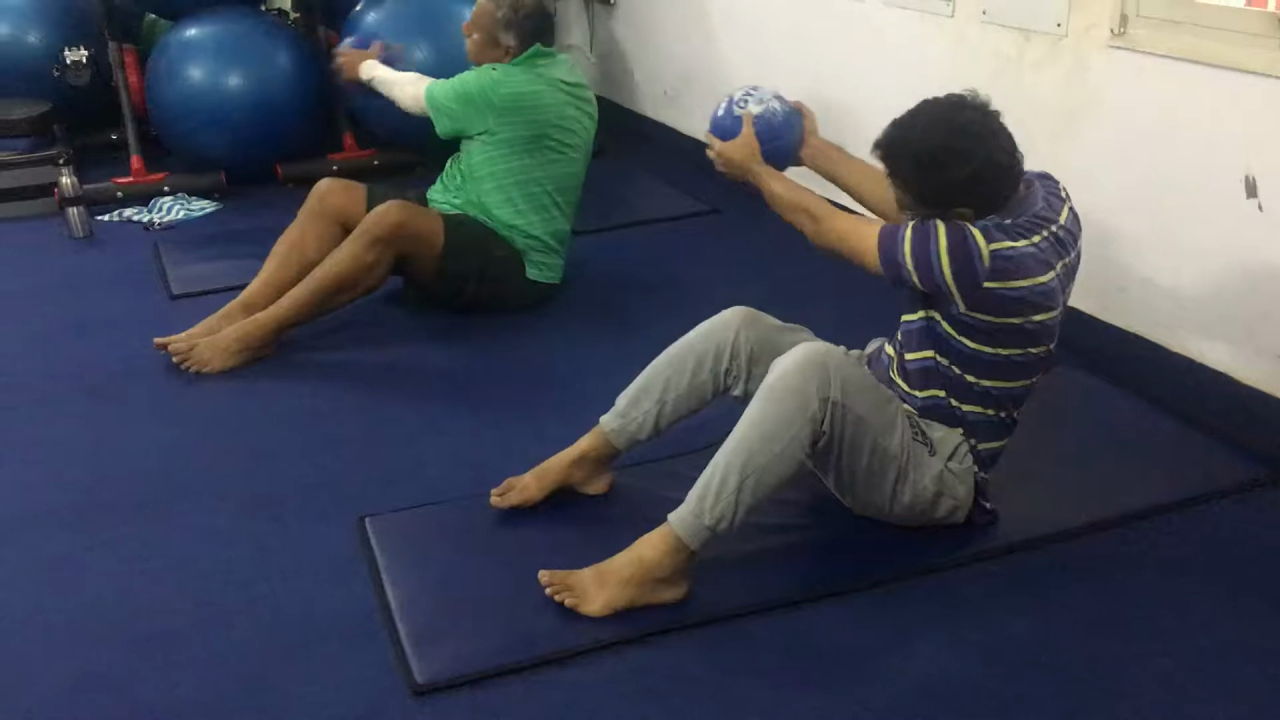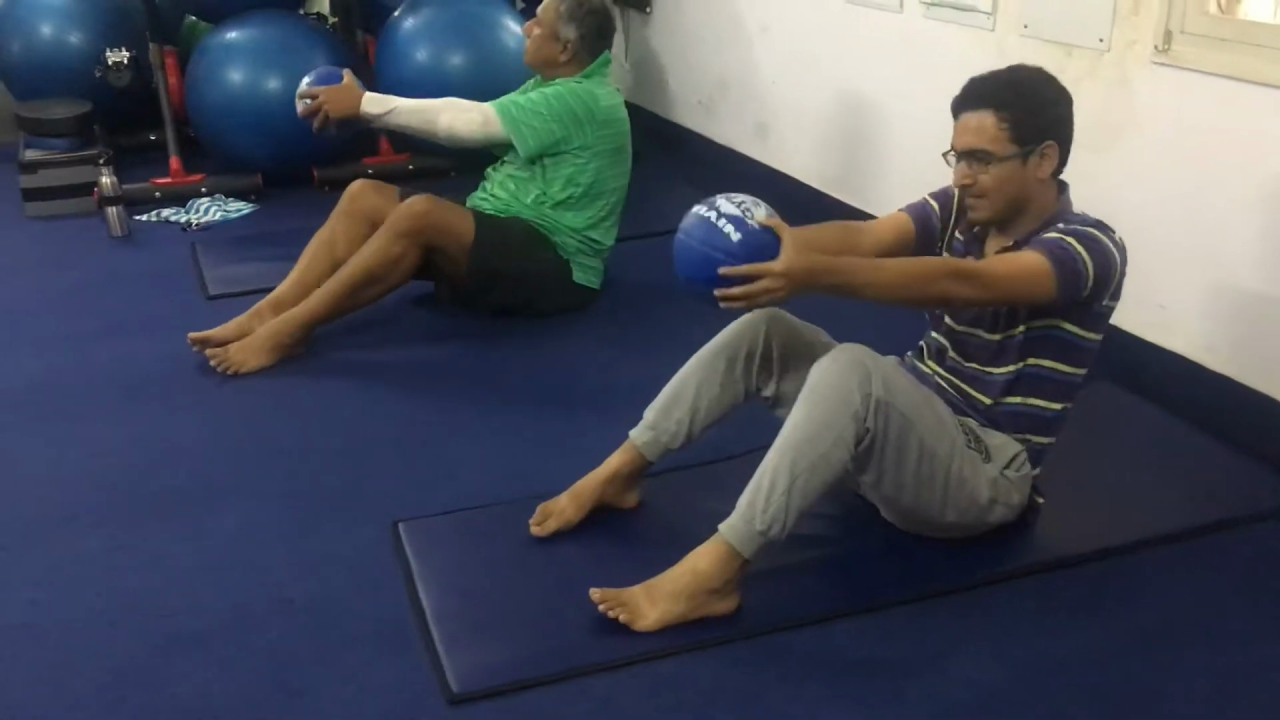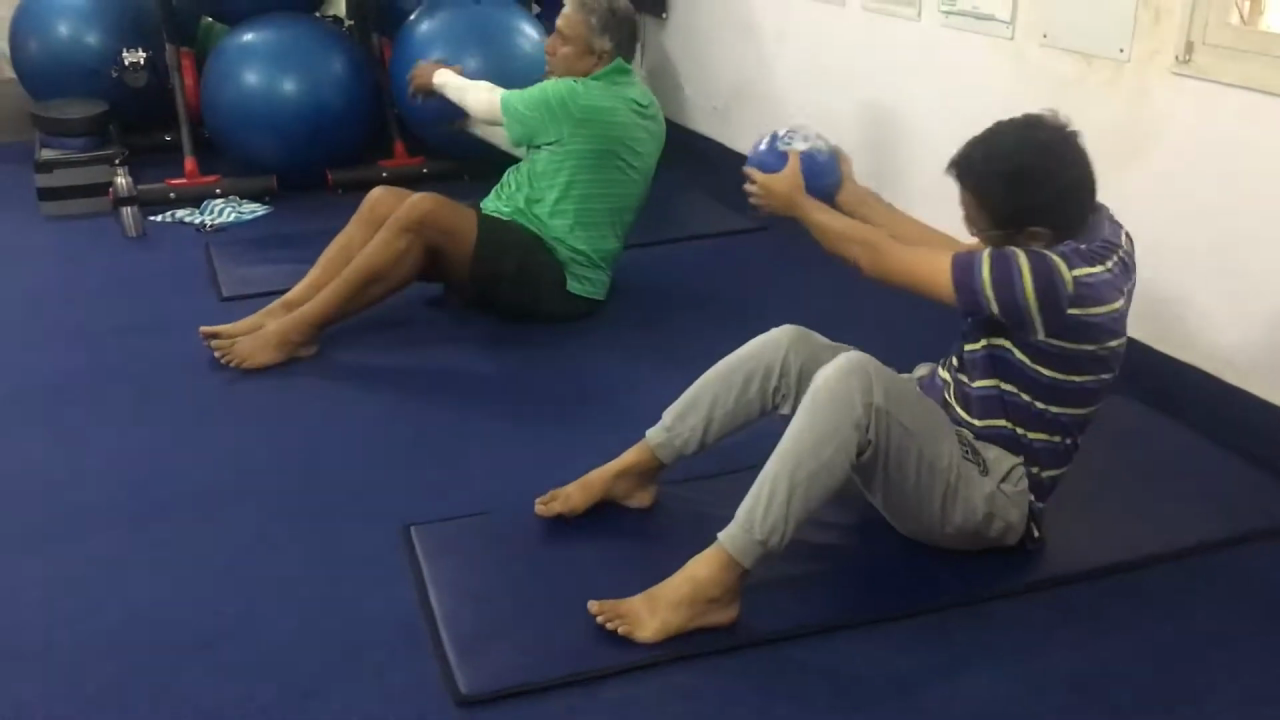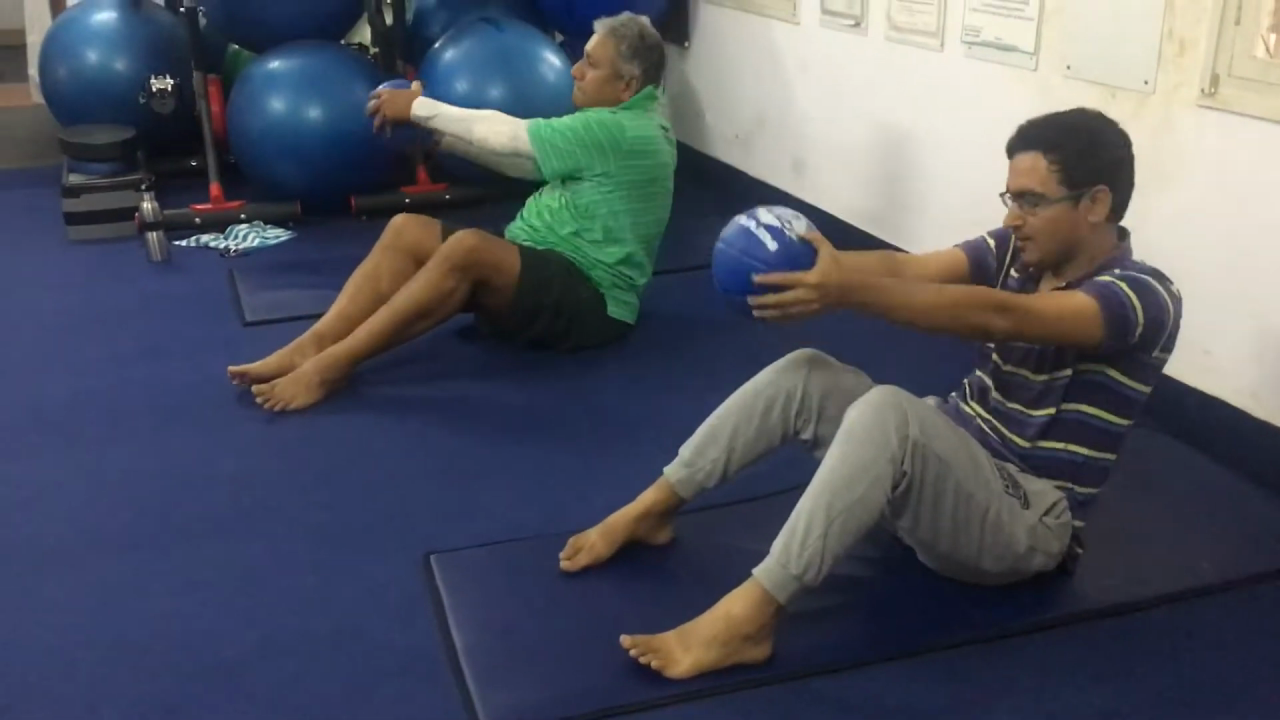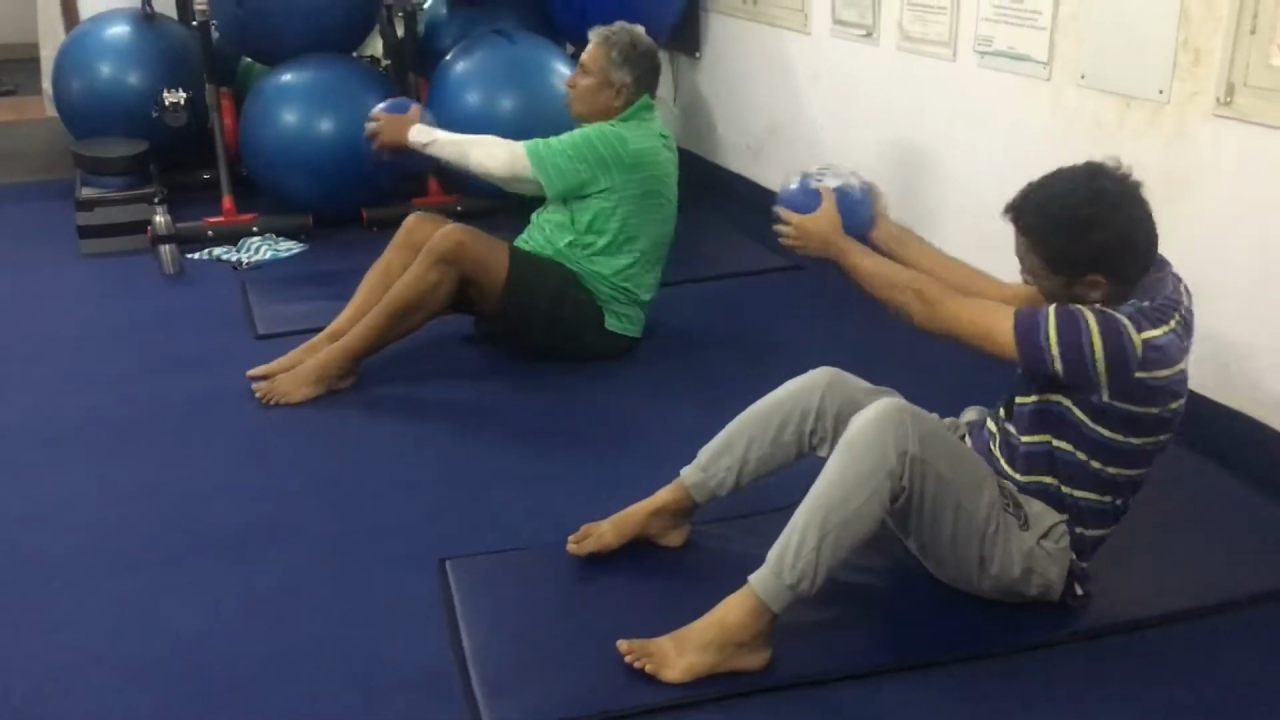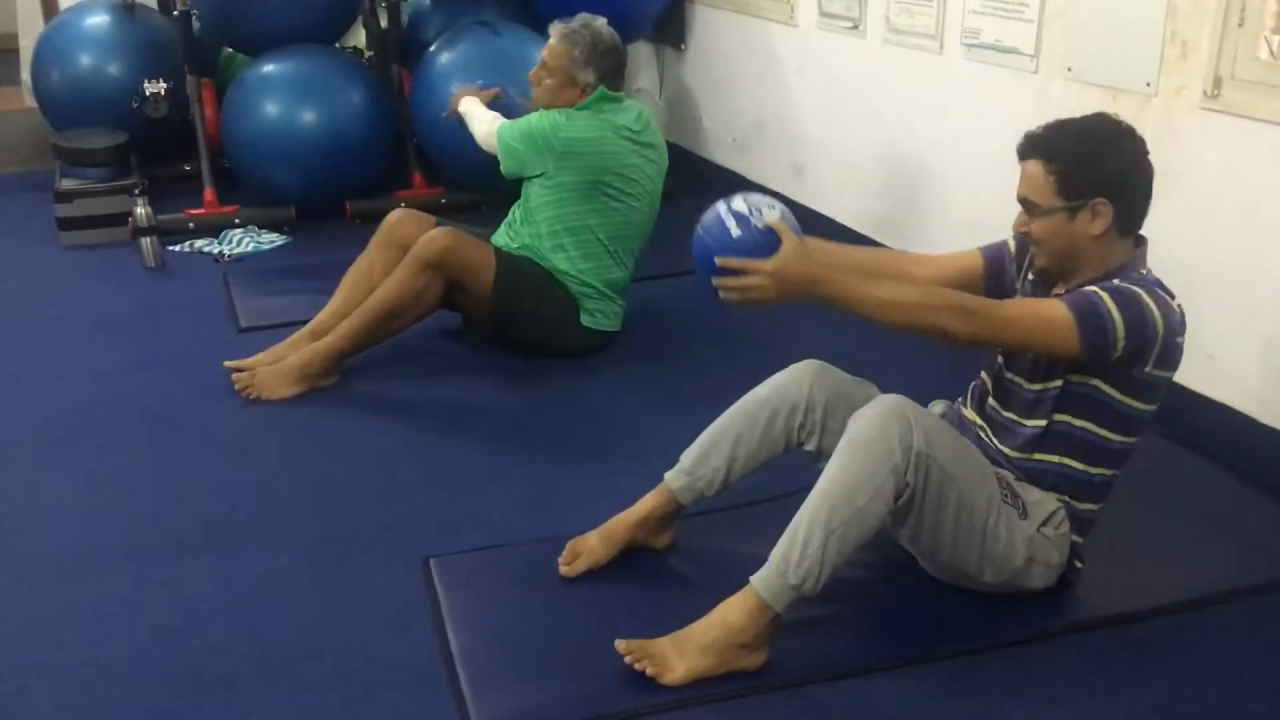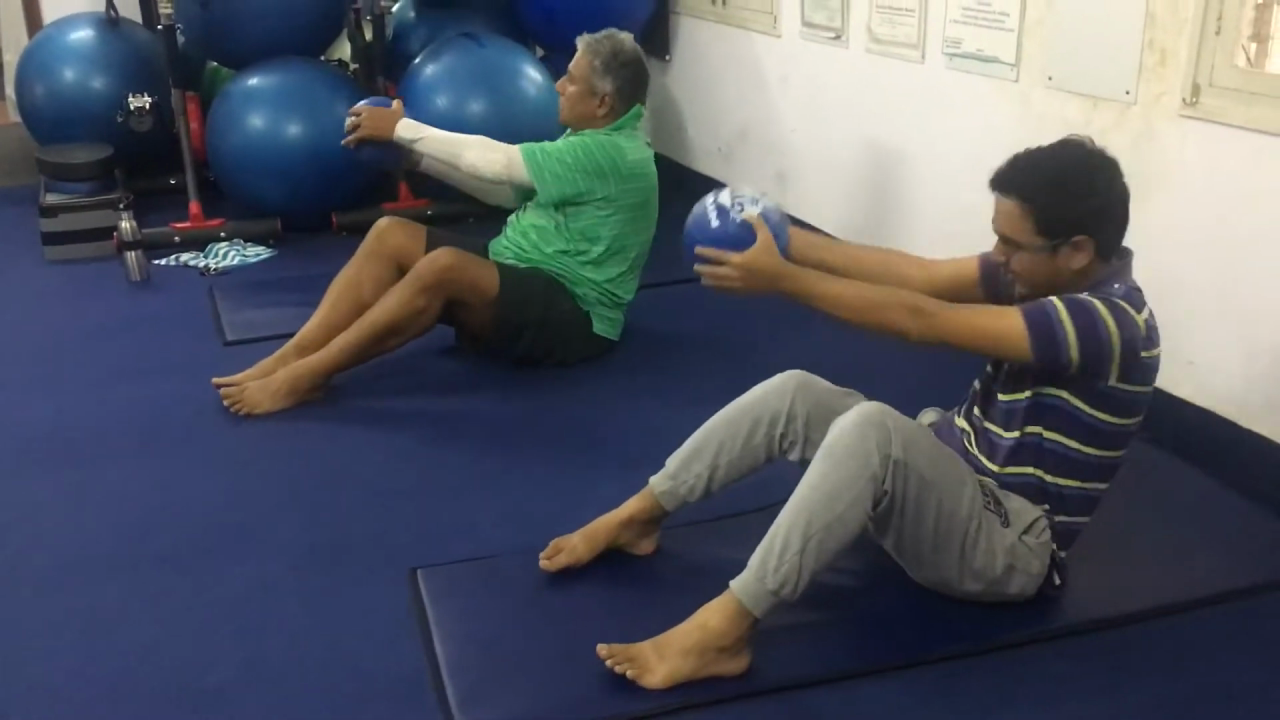
dt=0.7s
person 1, frame 1
left shoulder: (972, 251)
right shoulder: (1040, 192)
left elbow: (824, 226)
right elbow: (912, 214)
left wrist: (751, 165)
right wrist: (815, 149)
left hip: (934, 471)
left knee: (811, 366)
right knee: (739, 330)
left ankle: (664, 560)
right ankle: (587, 457)
person 1, frame 2
left shoulder: (1092, 251)
right shoulder: (960, 209)
left elbow: (959, 283)
right elbow: (865, 238)
left wrist: (812, 273)
left hip: (981, 474)
right hip: (909, 418)
left knee: (850, 371)
right knee: (764, 330)
left ankle: (715, 571)
right ankle: (617, 474)
person 1, frame 3
left shoulder: (1046, 274)
right shoulder: (1086, 227)
left elbow: (882, 259)
right elbow: (954, 257)
left wrist: (798, 201)
right wrist: (851, 194)
left hip: (989, 494)
left knee: (853, 376)
right knee: (789, 348)
left ankle: (714, 582)
right ankle: (633, 470)
person 1, frame 4
left shoulder: (1145, 299)
right shoulder: (1018, 250)
left elbow: (997, 317)
right elbow: (911, 270)
left wrist: (850, 291)
right wrist: (820, 266)
left hip: (1022, 521)
right hip: (949, 455)
left knee: (885, 412)
right knee: (804, 372)
left ankle: (747, 618)
right ankle: (649, 510)
person 1, frame 5
left shoulder: (1115, 337)
right shoulder: (1138, 279)
left elbow: (933, 309)
right elbow: (993, 294)
left wrist: (836, 244)
right wrist: (884, 231)
left hip: (1029, 544)
left knee: (888, 420)
right knee: (825, 390)
left ankle: (744, 625)
right ankle: (665, 510)
person 1, frame 6
left shoulder: (1142, 312)
right shoulder: (1038, 259)
left elbow: (963, 320)
right elbow: (921, 271)
left wrist: (811, 282)
right wrist: (796, 253)
left hip: (1023, 535)
right hip: (954, 468)
left knee: (891, 420)
right knee: (809, 384)
left ankle: (742, 626)
right ankle: (649, 515)
person 1, frame 7
left shoulder: (1108, 322)
right shoulder: (1039, 270)
left elbow: (921, 320)
right elbow: (914, 275)
left wrist: (781, 279)
right wrist: (786, 244)
left hip: (1009, 541)
right hip: (948, 472)
left knee: (871, 428)
right knee: (793, 394)
left ankle: (722, 631)
right ankle: (633, 518)
person 2, frame 1
left shoulder: (499, 88)
right shoulder: (565, 72)
left elbow: (420, 98)
left wrist: (366, 67)
left hip: (512, 264)
left knee: (393, 220)
right knee: (331, 196)
left ankle: (257, 334)
right ankle: (238, 313)
person 2, frame 2
left shoulder: (580, 102)
right shoulder: (561, 85)
left elbow: (469, 122)
right elbow: (479, 122)
left wrist: (366, 103)
right wrist: (367, 107)
left hip: (553, 269)
right hip: (508, 235)
left knee: (420, 214)
right knee: (364, 196)
left ankle: (286, 332)
right ankle: (271, 311)
person 2, frame 3
left shoulder: (577, 100)
right shoulder: (633, 98)
left elbow: (489, 105)
left wrist: (438, 77)
right wrist: (470, 122)
left hip: (555, 276)
right hip: (535, 246)
left knee: (424, 211)
right knee: (382, 202)
left ankle: (297, 331)
right ankle: (283, 311)
person 2, frame 4
left shoulder: (617, 131)
right shoulder: (617, 121)
left elbow: (508, 136)
right elbow: (532, 162)
left wrist: (418, 108)
right wrist: (440, 135)
left hip: (587, 302)
left knee: (468, 248)
right knee: (407, 231)
left ankle: (332, 365)
right ankle: (313, 346)
person 2, frame 5
left shoulder: (613, 145)
right shoulder: (625, 129)
left elbow: (506, 161)
right elbow: (530, 178)
left wrist: (415, 134)
right wrist: (425, 141)
left hip: (591, 316)
right hip: (555, 282)
left knee: (455, 242)
right knee: (421, 228)
left ankle: (335, 365)
right ankle: (326, 345)
person 2, frame 6
left shoulder: (562, 133)
right shoulder: (638, 120)
left elbow: (492, 135)
left wrist: (468, 103)
left hip: (571, 313)
left knee: (442, 246)
right knee: (402, 226)
left ankle: (317, 363)
right ankle: (307, 341)
person 2, frame 7
left shoulder: (610, 155)
right shoulder: (603, 138)
left elbow: (499, 164)
right elbow: (512, 190)
left wrist: (399, 129)
right wrist: (421, 158)
left hip: (570, 317)
left knee: (443, 266)
right knee: (391, 235)
left ankle: (307, 376)
right ankle: (293, 355)
